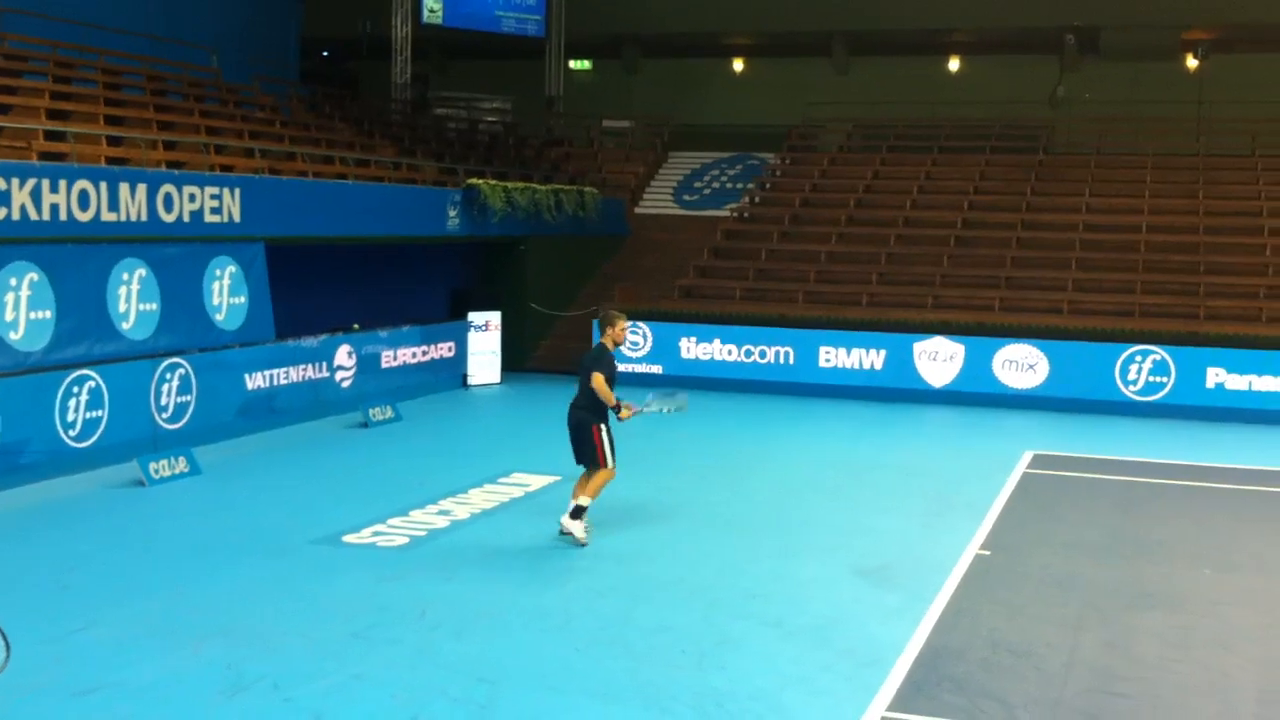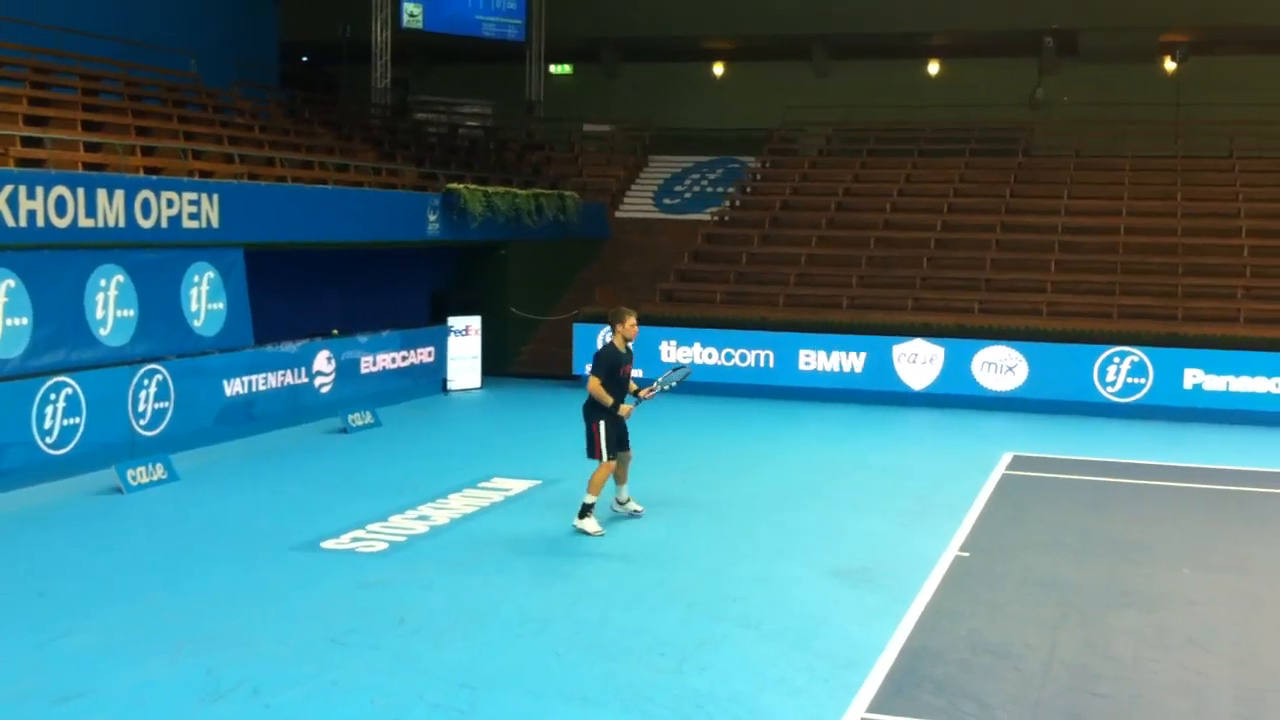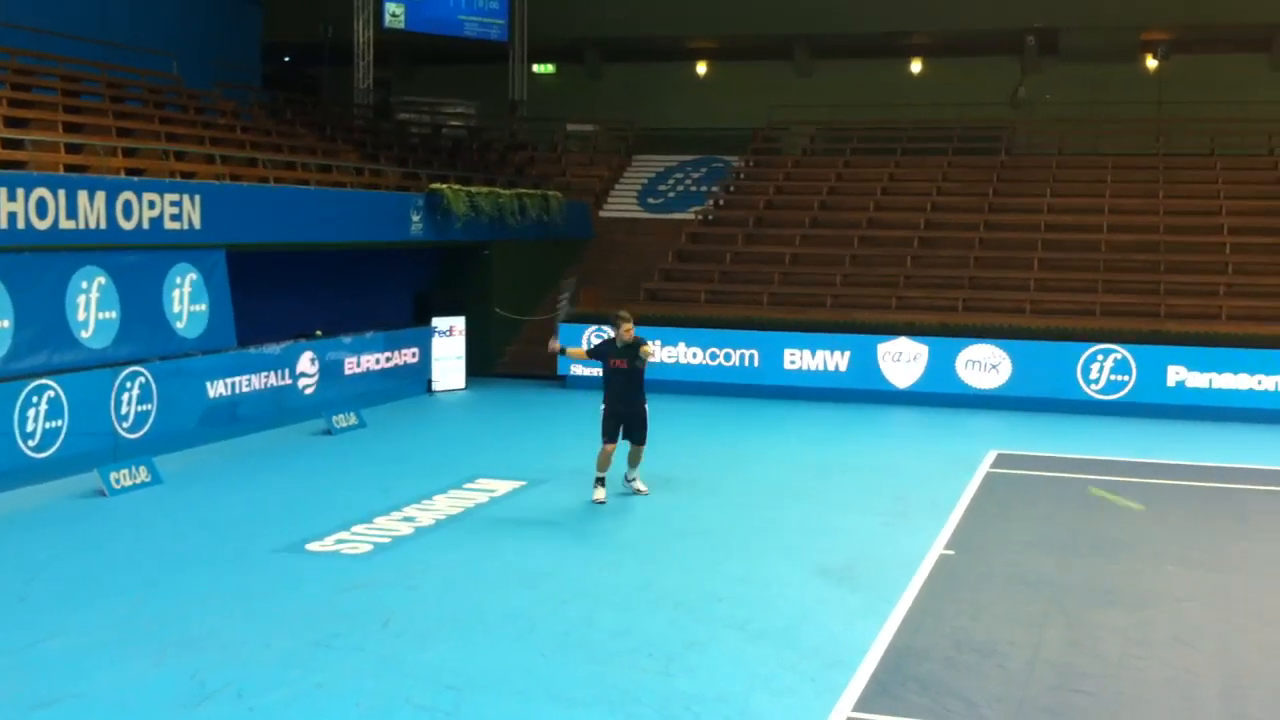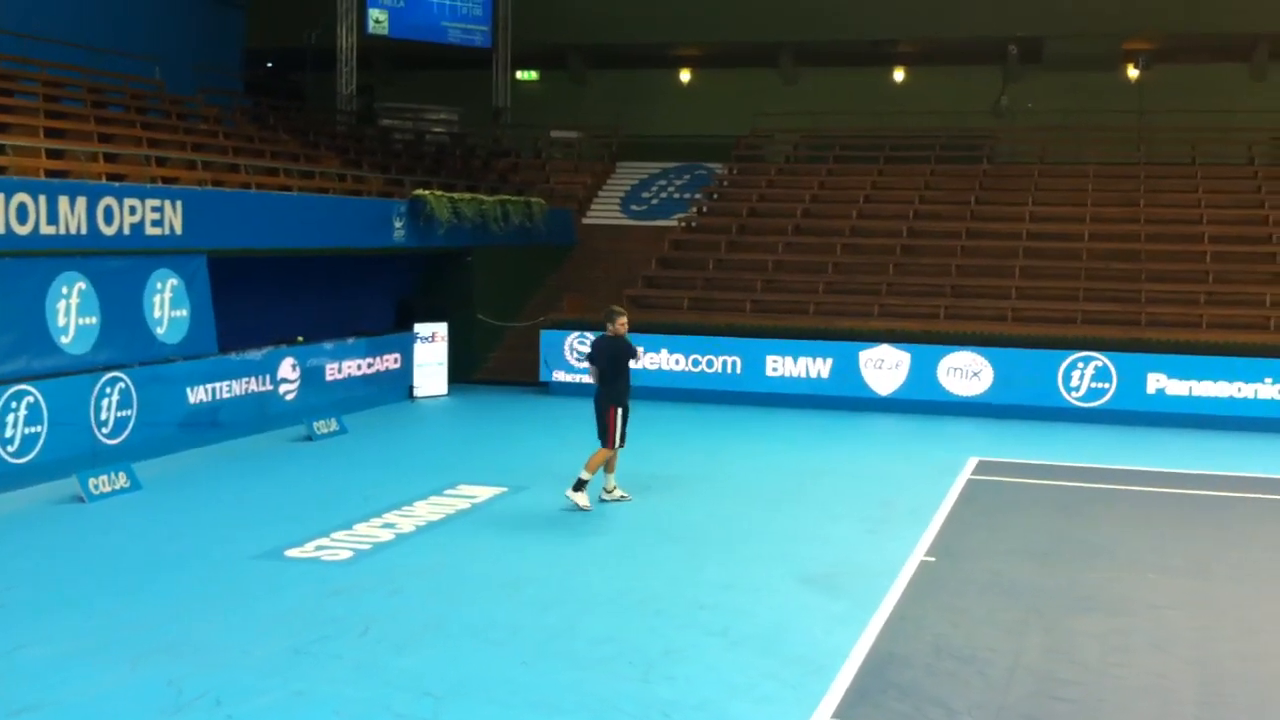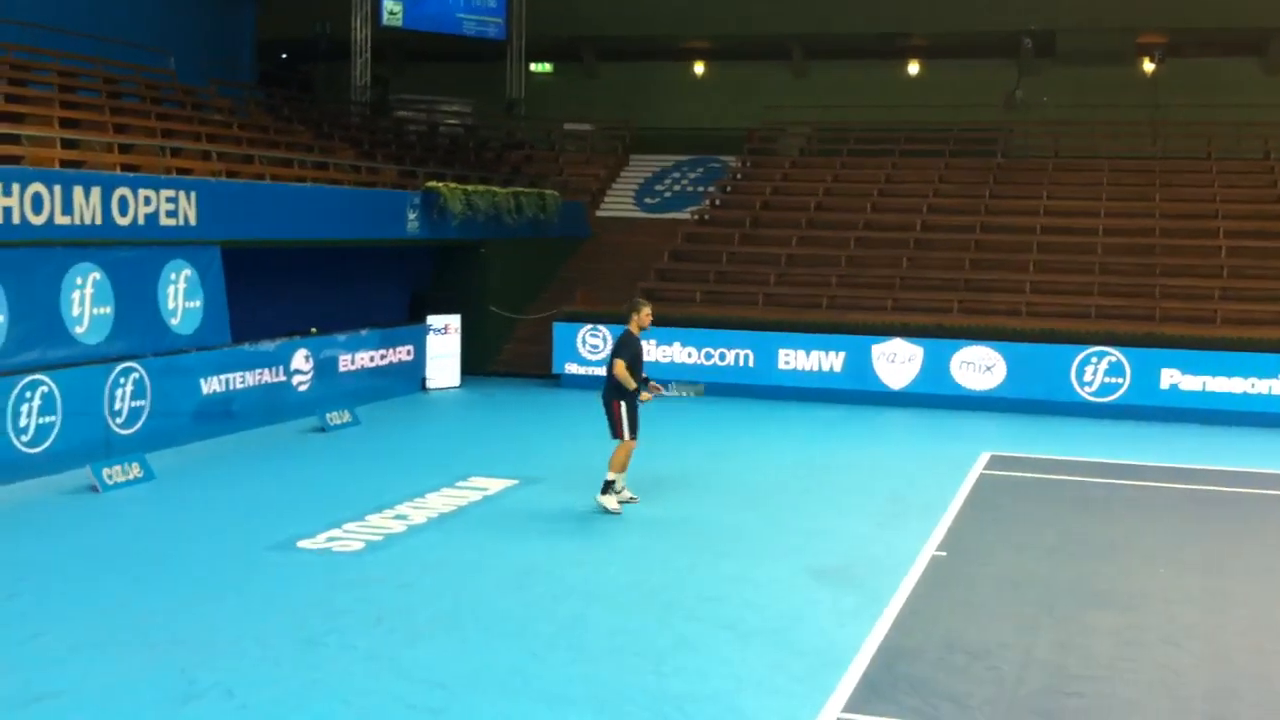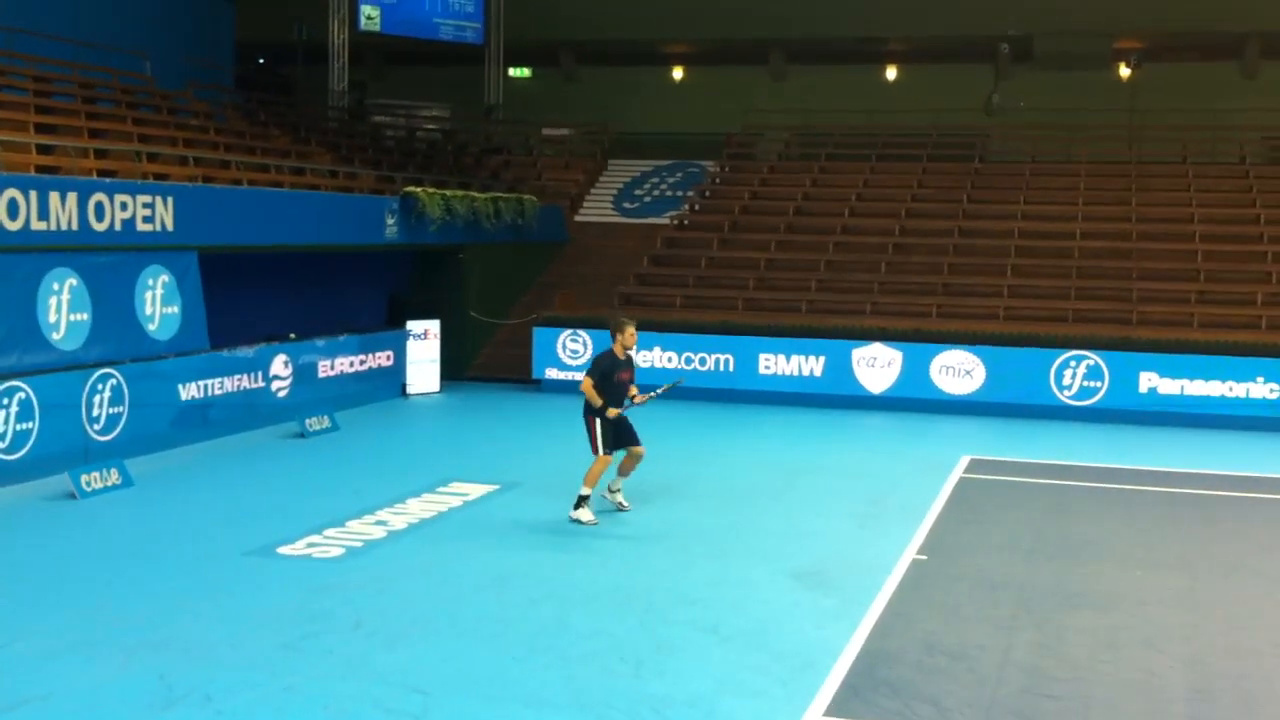
dt=0.7s
person 1, frame 1
left shoulder: (597, 353)
right shoulder: (604, 356)
right elbow: (598, 383)
left wrist: (616, 405)
right wrist: (618, 408)
left hip: (580, 415)
right hip: (591, 419)
left knee: (593, 469)
right knee: (607, 469)
left ankle: (573, 518)
right ankle: (574, 515)
person 1, frame 2
left shoulder: (627, 352)
right shoulder: (606, 354)
right elbow: (593, 387)
left wrist: (638, 391)
right wrist: (616, 406)
left hip: (614, 414)
right hip: (599, 415)
left knee: (625, 456)
right knee: (607, 463)
left ankle: (622, 500)
right ankle: (584, 515)
person 1, frame 3
left shoulder: (636, 342)
right shoulder: (605, 347)
left elbow: (645, 349)
right elbow: (585, 354)
left wrist: (645, 353)
right wrist: (561, 350)
left hip: (636, 405)
right hip: (611, 405)
left knee: (638, 446)
right knee: (608, 448)
left ankle: (631, 477)
right ankle: (599, 483)
person 1, frame 4
left shoulder: (597, 343)
right shoulder: (620, 344)
left elbow: (593, 371)
right elbow: (635, 355)
left hip: (604, 398)
right hip: (614, 402)
left knee: (613, 446)
right knee: (609, 448)
left ankle: (609, 489)
right ankle: (577, 489)
person 1, frame 5
left shoulder: (634, 339)
right shoulder: (626, 340)
right elbow: (618, 370)
left wrist: (646, 382)
right wrist: (638, 391)
left hip: (627, 398)
right hip: (618, 398)
left knee: (629, 443)
right knee: (628, 442)
left ankle: (618, 489)
right ankle: (606, 492)
person 1, frame 6
left shoulder: (629, 360)
right shoulder: (603, 360)
left elbow: (629, 385)
right elbow: (585, 386)
left wrist: (635, 396)
right wrist: (603, 408)
left hip: (616, 414)
right hip: (598, 415)
left knee: (637, 452)
right knee: (604, 458)
left ankle: (614, 490)
right ankle: (580, 506)
